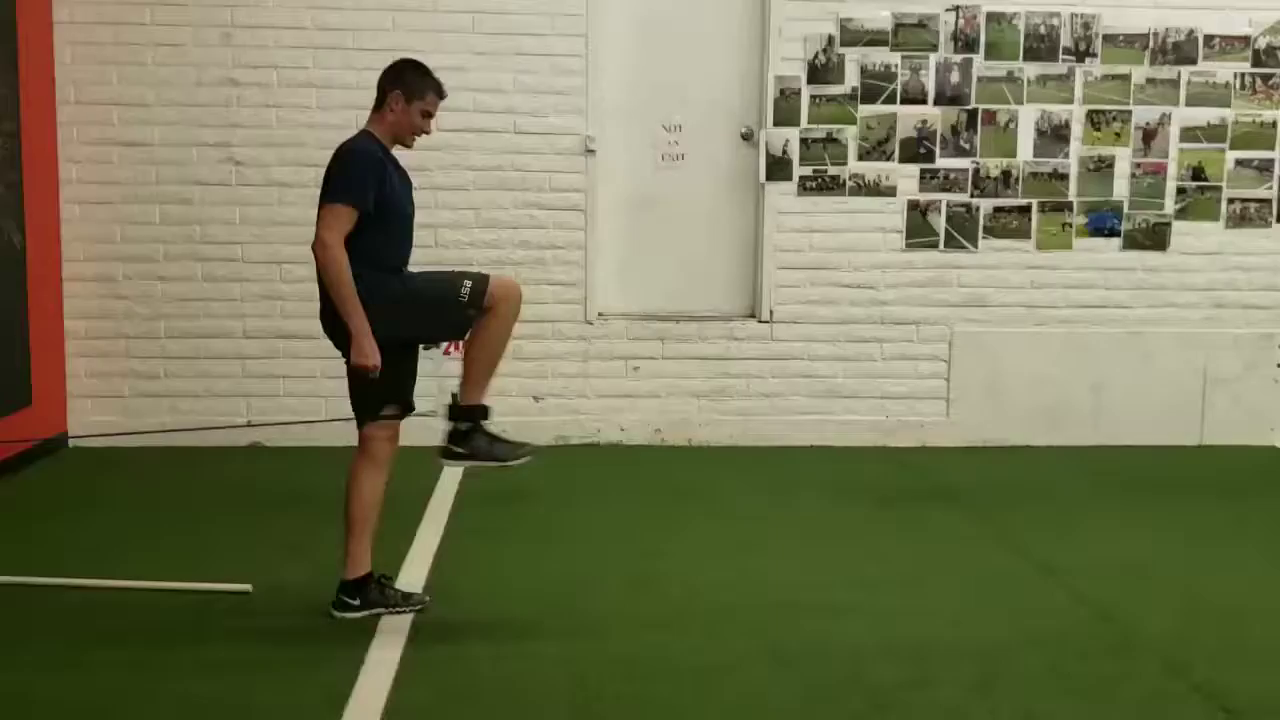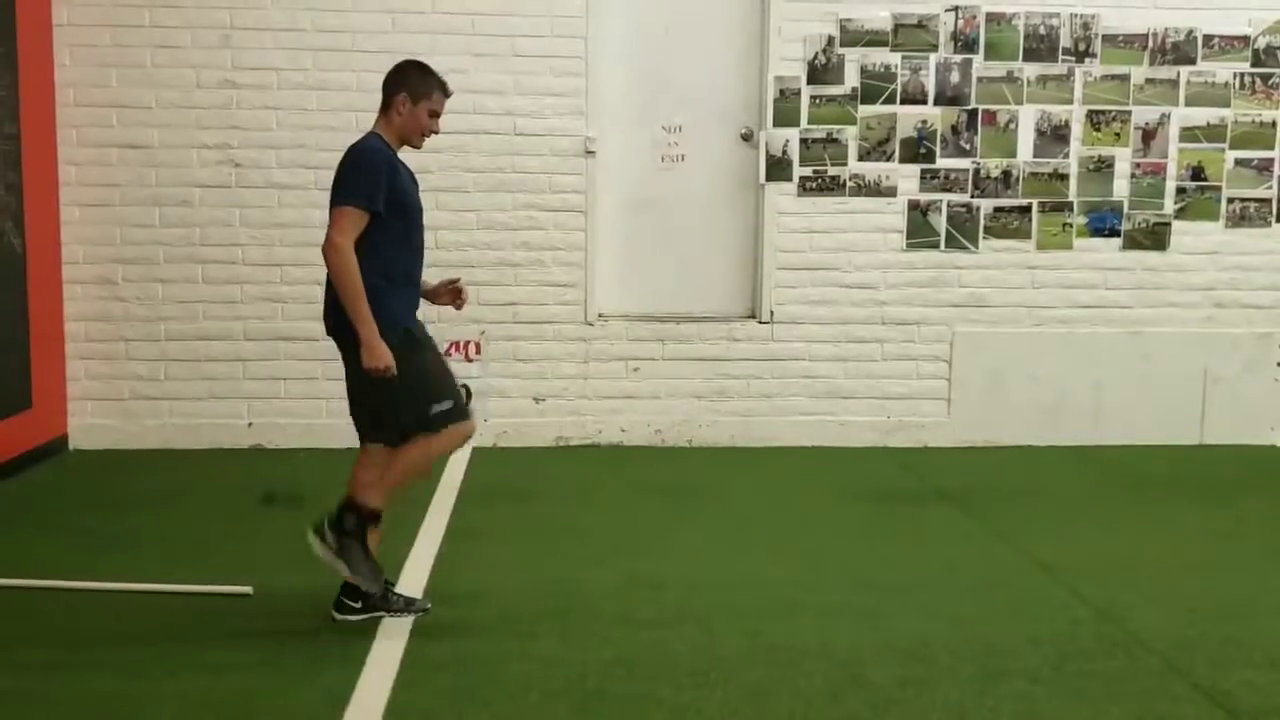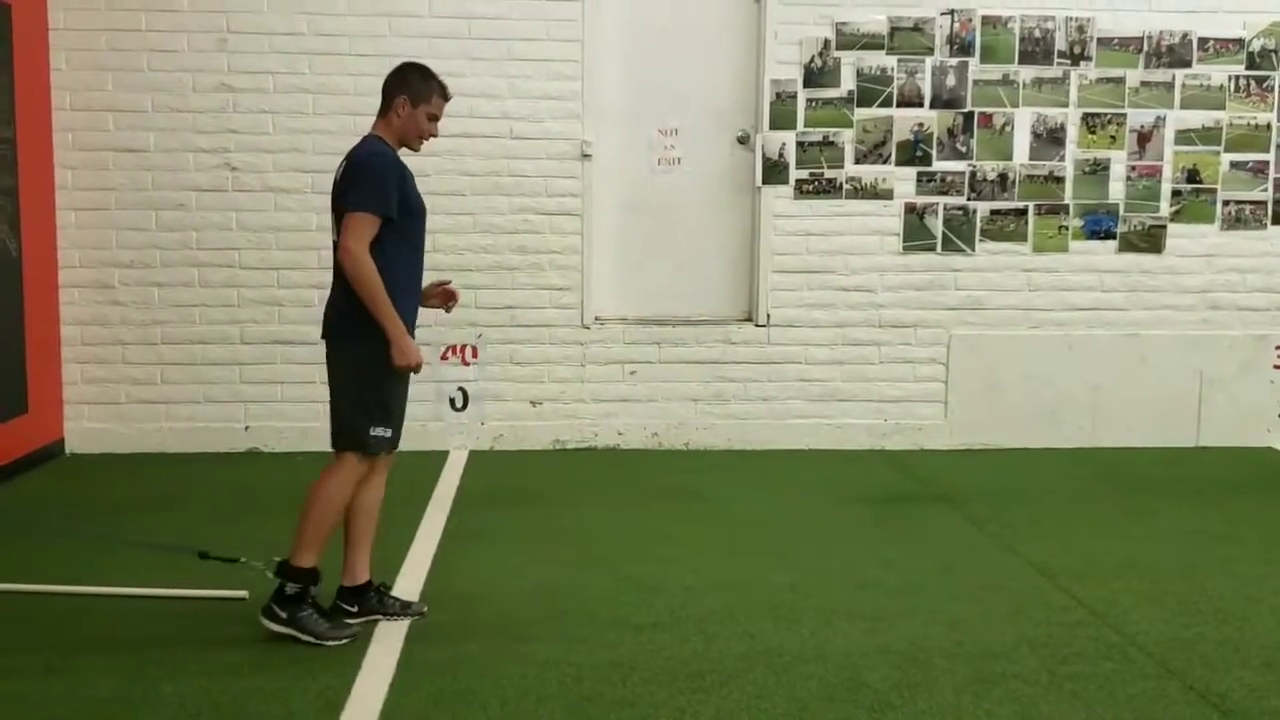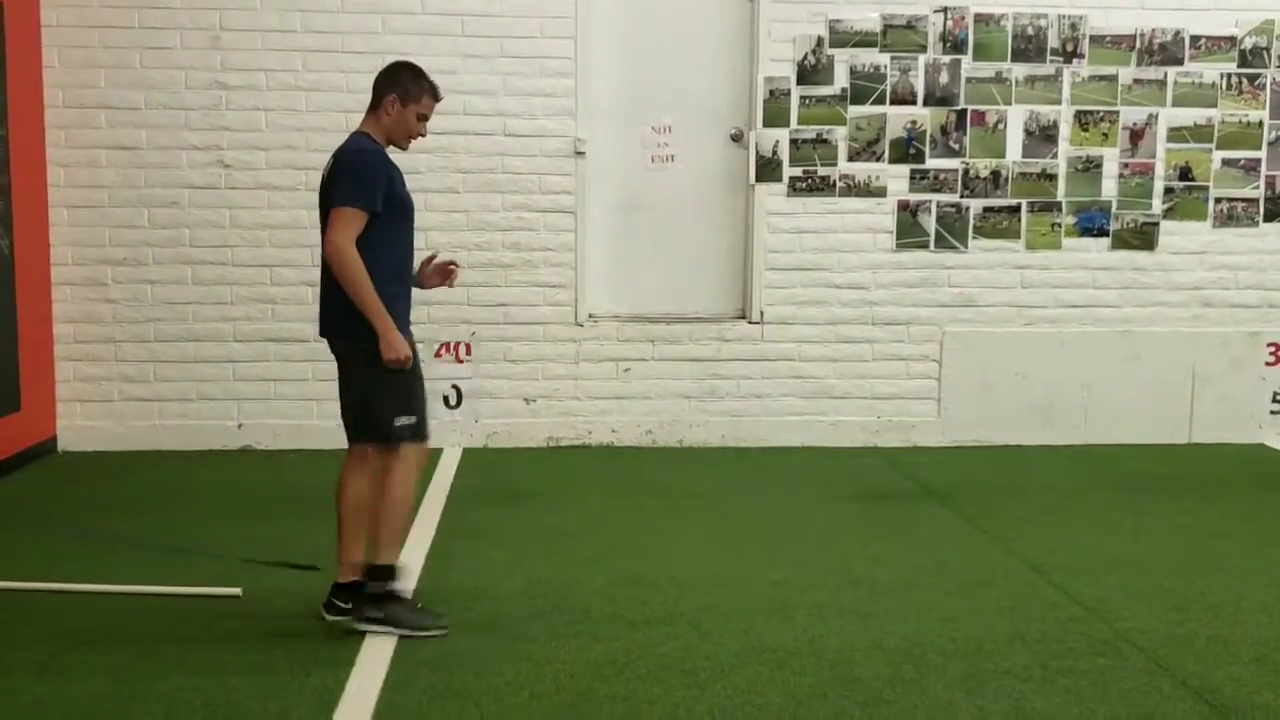
dt=1s
person 1, frame 1
left shoulder: (383, 162)
right shoulder: (360, 157)
right elbow: (329, 245)
right wrist: (361, 334)
left hip: (383, 306)
right hip: (372, 304)
left knee: (378, 441)
right knee: (504, 293)
left ankle: (358, 585)
right ankle: (467, 428)
person 1, frame 2
left shoulder: (388, 166)
right shoulder: (369, 160)
right elbow: (339, 248)
left wrist: (427, 290)
right wrist: (371, 337)
left hip: (386, 320)
right hip: (377, 326)
left knee: (384, 445)
right knee: (451, 428)
left ankle: (360, 589)
right ankle: (346, 526)
person 1, frame 3
left shoulder: (375, 163)
right shoulder: (377, 164)
right elbow: (353, 253)
left wrist: (418, 295)
right wrist: (399, 333)
left hip: (373, 334)
right hip: (369, 337)
left knee: (374, 458)
right knee: (356, 457)
left ankle: (356, 590)
right ankle: (290, 593)
person 1, frame 4
left shoulder: (367, 161)
right shoulder: (364, 161)
right elbow: (339, 248)
left wrist: (414, 277)
right wrist: (386, 327)
left hip: (364, 328)
right hip: (370, 330)
left knee: (369, 451)
right knee: (405, 448)
left ankle: (352, 587)
right ankle: (378, 587)
